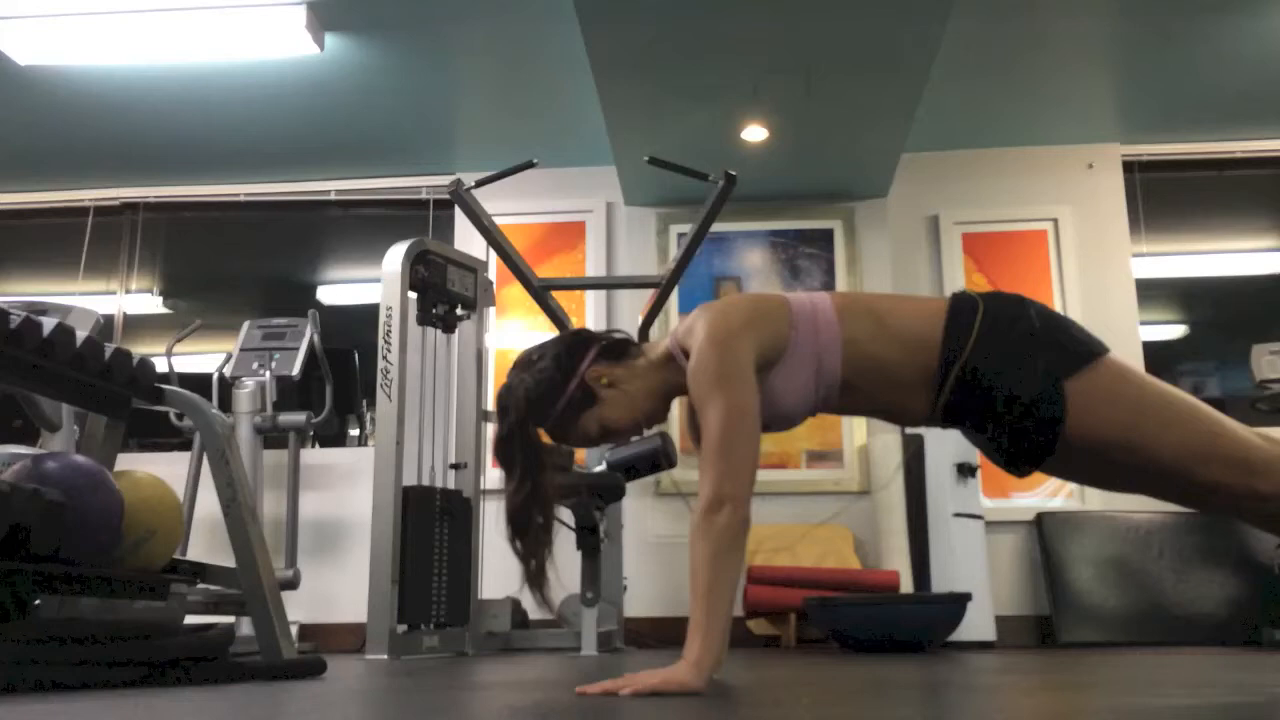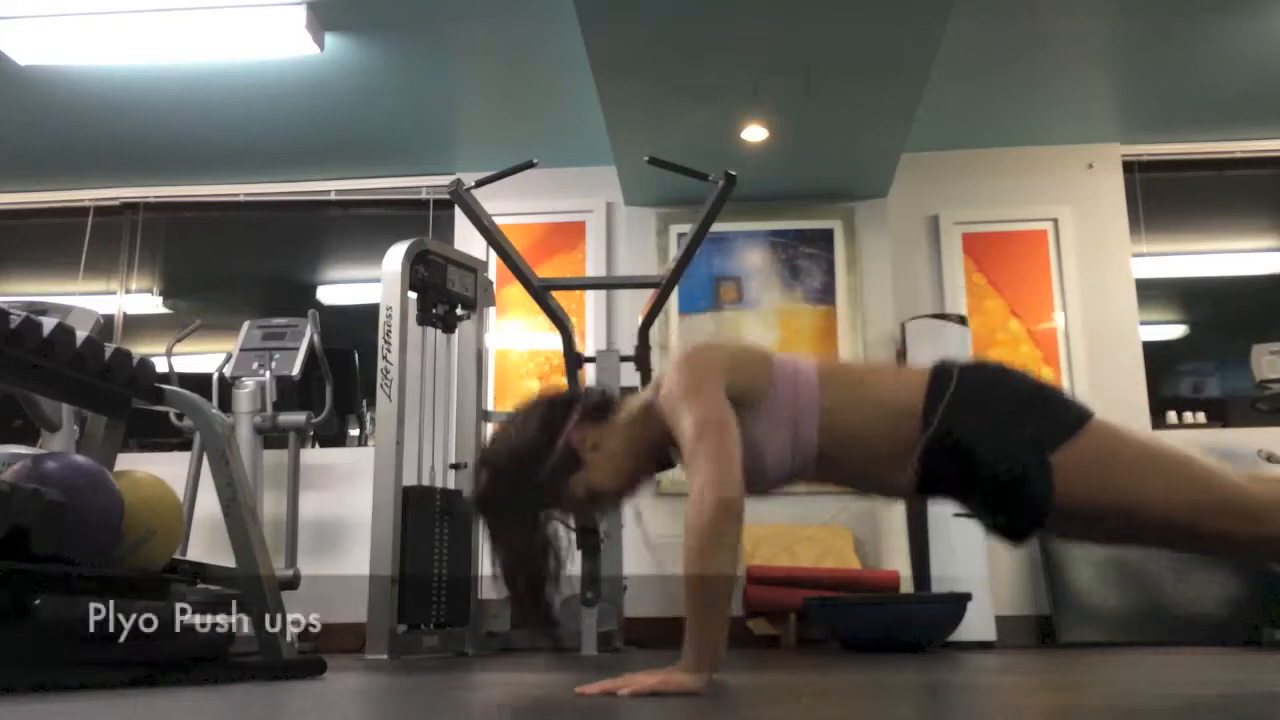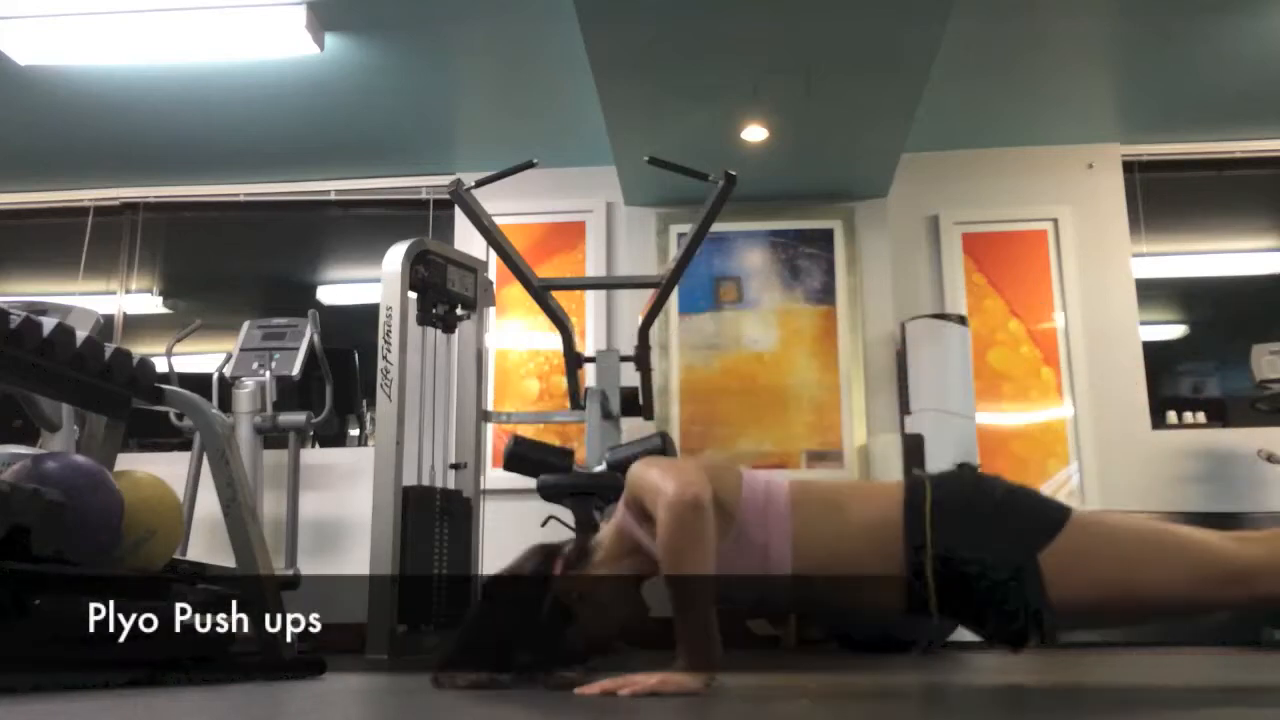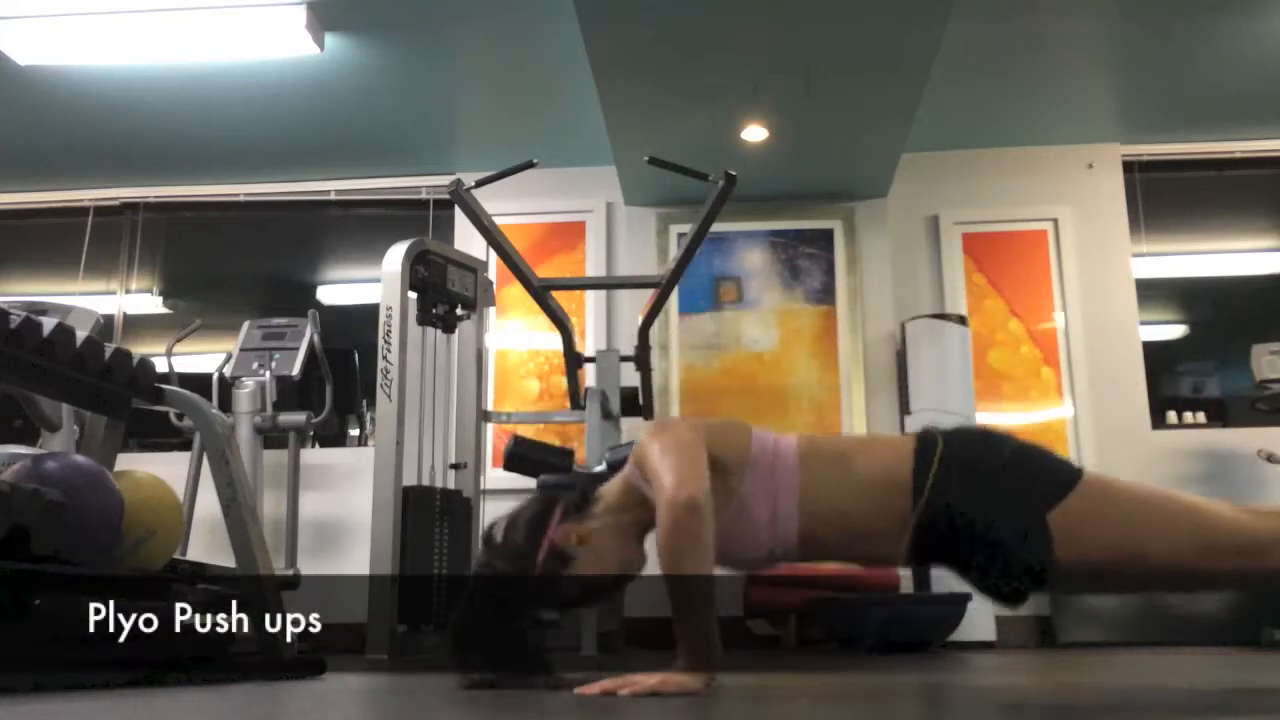
dt=0.3s
person 1, frame 1
left shoulder: (716, 342)
right shoulder: (691, 373)
left elbow: (726, 504)
right elbow: (715, 504)
left wrist: (697, 663)
right wrist: (697, 655)
left hip: (1004, 358)
right hip: (977, 388)
person 1, frame 2
left shoulder: (687, 379)
right shoulder: (675, 422)
left elbow: (720, 501)
right elbow: (712, 513)
left wrist: (694, 667)
right wrist: (696, 654)
left hip: (986, 429)
right hip: (959, 449)
person 1, frame 3
left shoulder: (647, 487)
right shoulder: (647, 539)
left elbow: (689, 507)
left wrist: (694, 665)
left hip: (961, 542)
right hip: (939, 547)
person 1, frame 4
left shoulder: (658, 448)
right shoulder: (656, 495)
left elbow: (688, 507)
left wrist: (694, 665)
left hip: (968, 496)
right hip: (947, 507)
